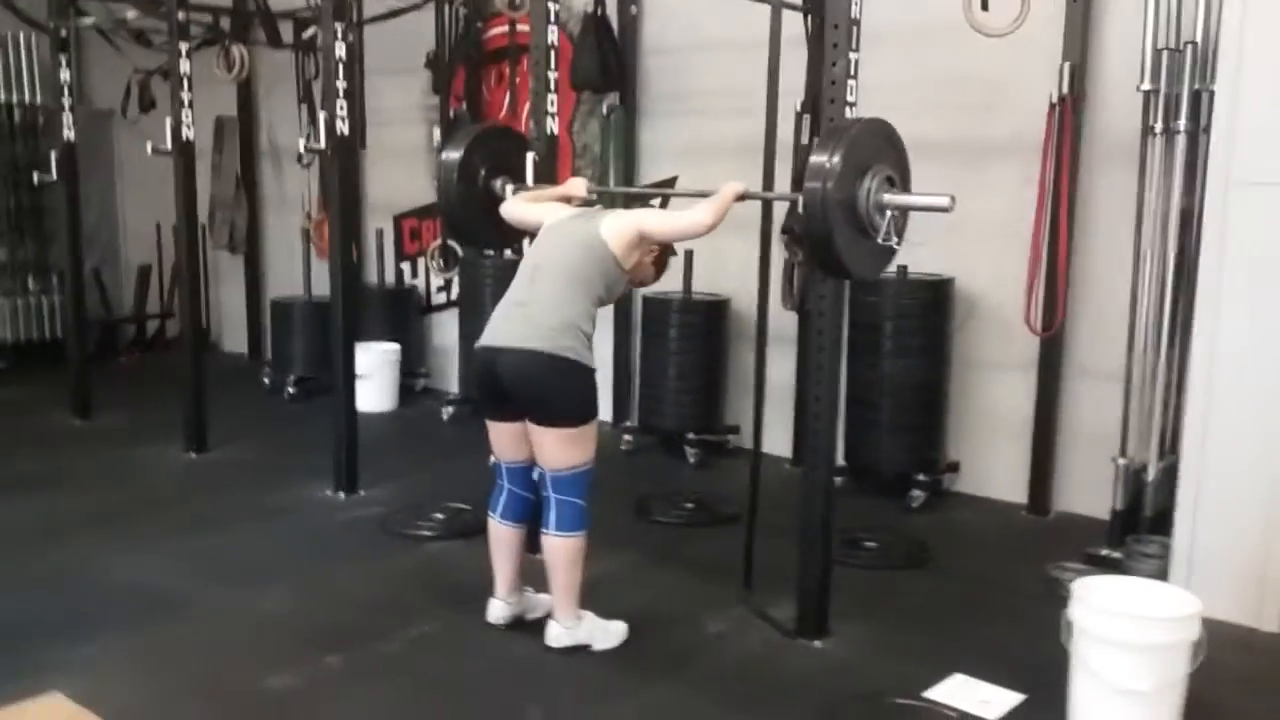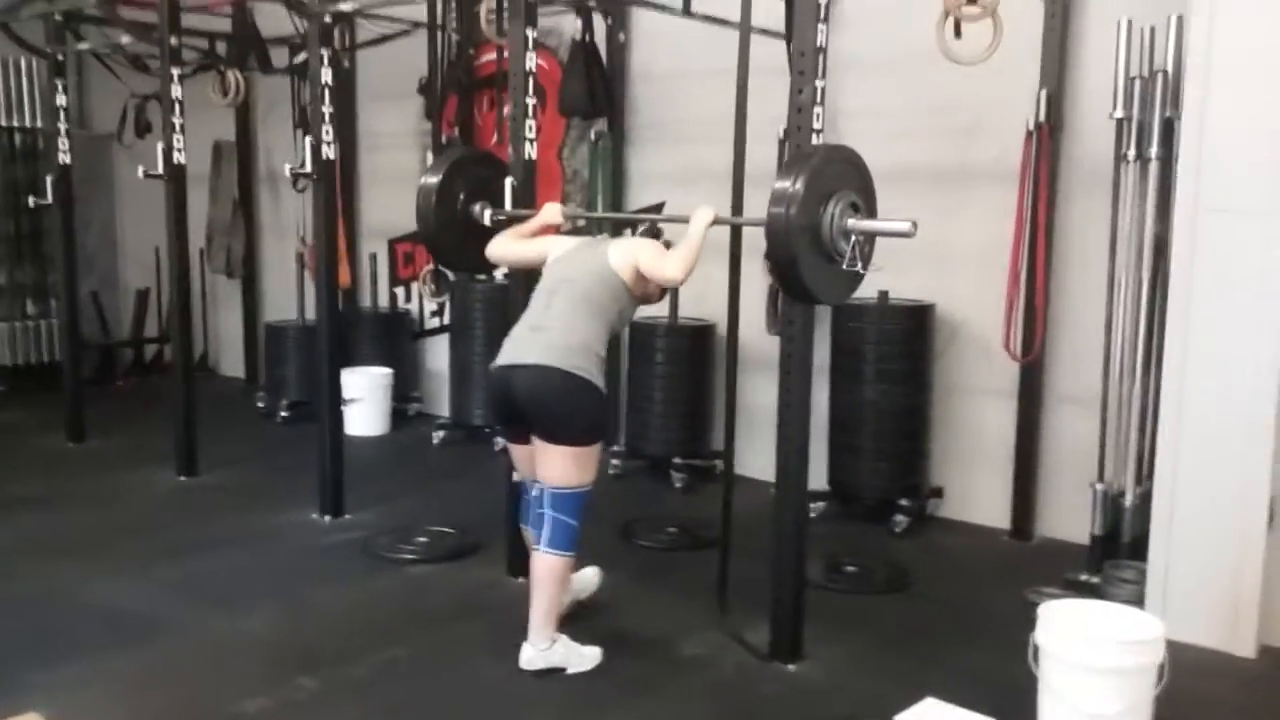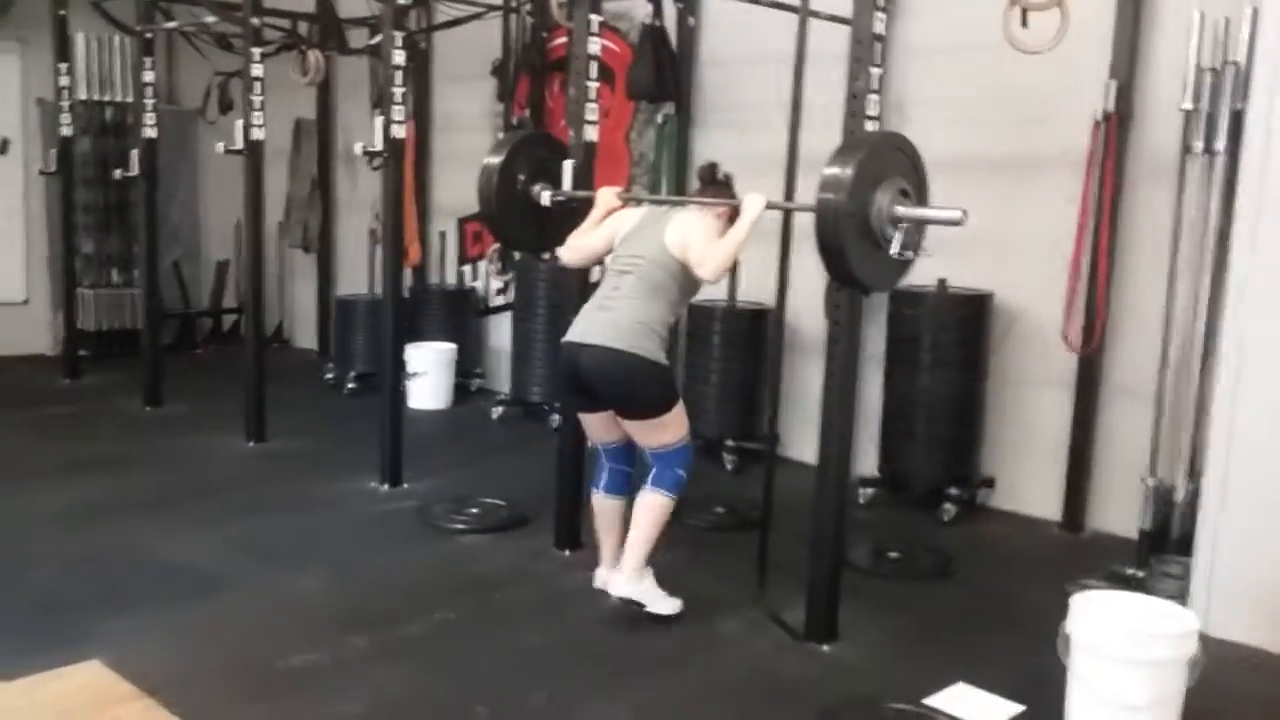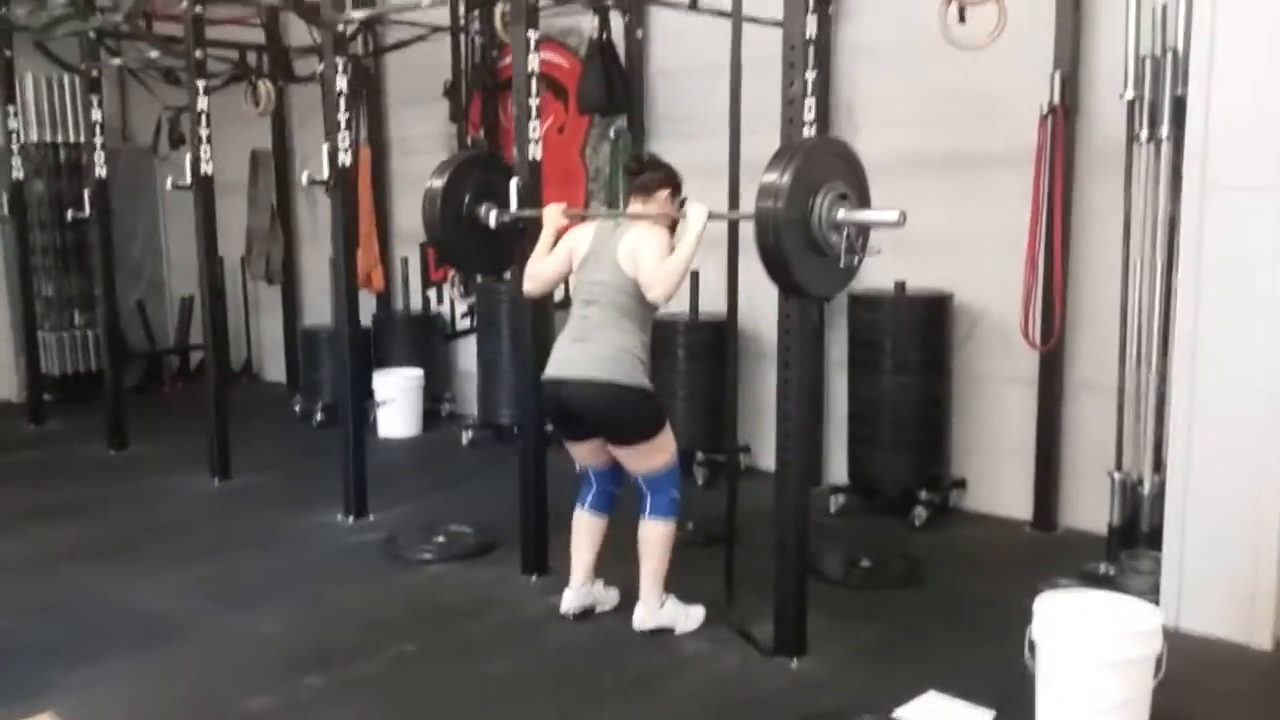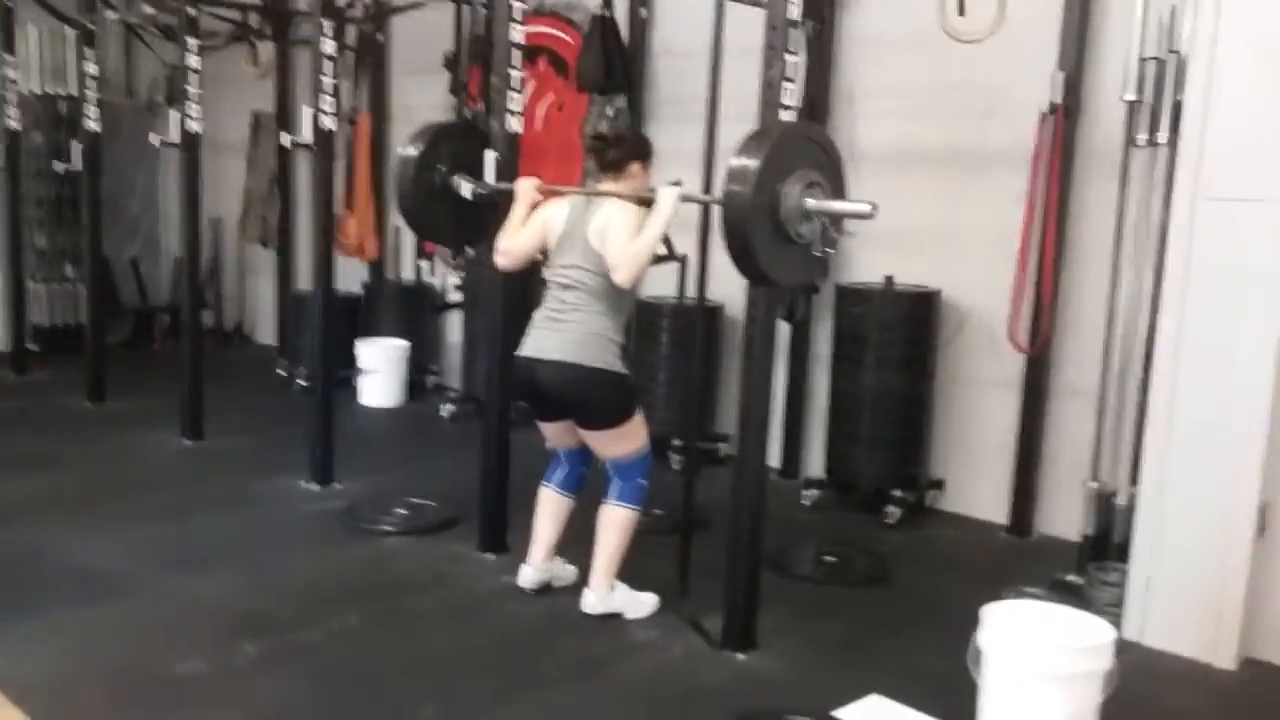
dt=0.4s
person 1, frame 1
left shoulder: (564, 216)
right shoulder: (634, 225)
left elbow: (510, 207)
right elbow: (701, 220)
left wrist: (565, 191)
right wrist: (728, 194)
left hip: (492, 352)
right hip: (551, 360)
left knee: (513, 484)
right knee: (565, 493)
left ankle: (506, 598)
right ankle: (567, 621)
person 1, frame 2
left shoulder: (566, 244)
right shoulder: (641, 250)
left elbow: (495, 250)
right elbow: (675, 271)
left wrist: (541, 221)
right wrist: (699, 226)
left hip: (507, 371)
right hip: (564, 380)
left knee: (538, 494)
right knee: (561, 510)
left ankle: (558, 584)
right ankle: (542, 643)
person 1, frame 3
left shoulder: (632, 214)
right shoulder: (699, 224)
left elbow: (571, 255)
right elbow: (709, 268)
left wrist: (600, 209)
right wrist: (748, 219)
left hip: (577, 348)
right hip: (628, 357)
left knee: (613, 461)
right knee: (672, 464)
left ankle: (610, 567)
right ankle: (630, 573)
person 1, frame 4
left shoulder: (582, 232)
right shoulder: (650, 236)
left elbow: (532, 285)
right elbow: (658, 289)
left wrist: (549, 228)
right wrist: (692, 231)
left hip: (558, 380)
right hip: (612, 385)
left knee: (599, 481)
right knee: (661, 487)
left ankle: (580, 591)
right ankle: (653, 607)
person 1, frame 5
left shoulder: (557, 208)
right shoulder: (623, 213)
left elbow: (505, 258)
right elbow: (625, 273)
left wrist: (522, 201)
right wrist: (662, 214)
left hip: (533, 360)
right hip: (585, 366)
left knee: (568, 460)
right knee: (628, 472)
left ankle: (538, 566)
right ankle: (603, 592)
